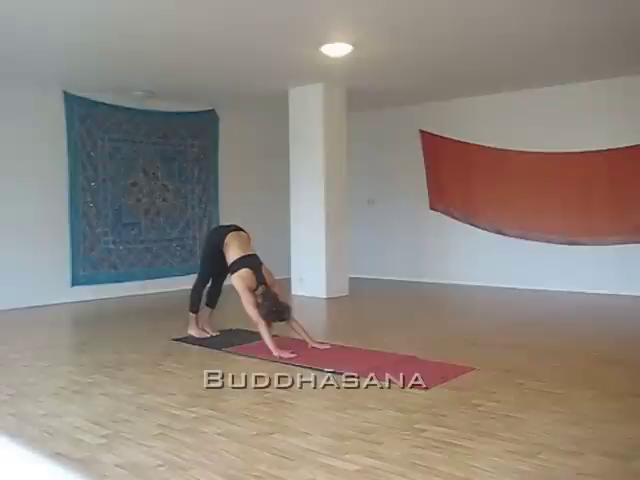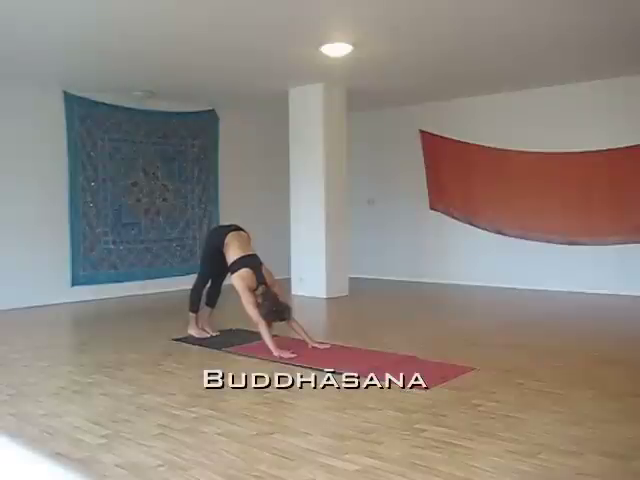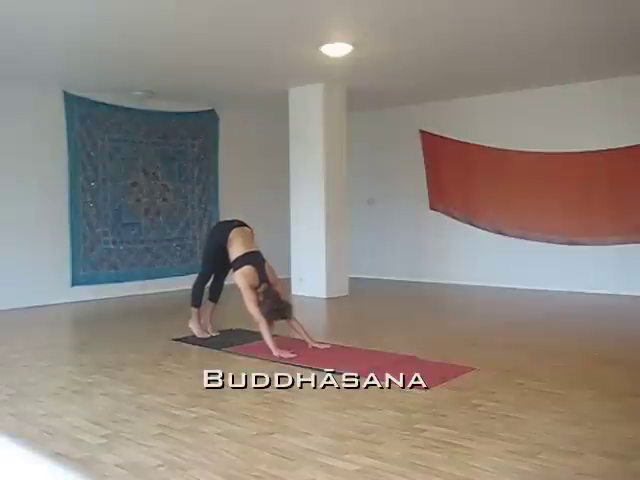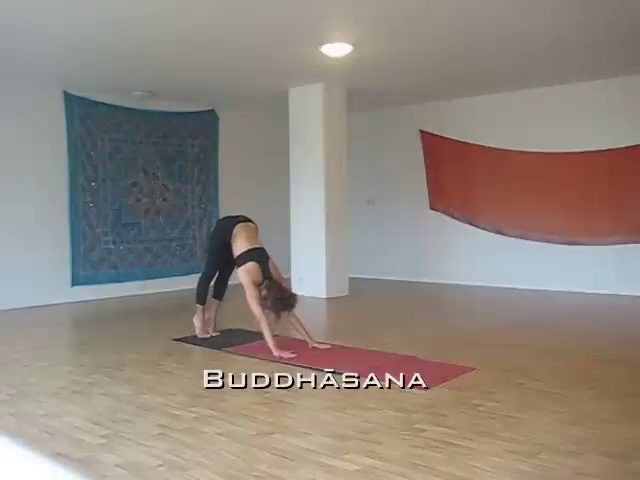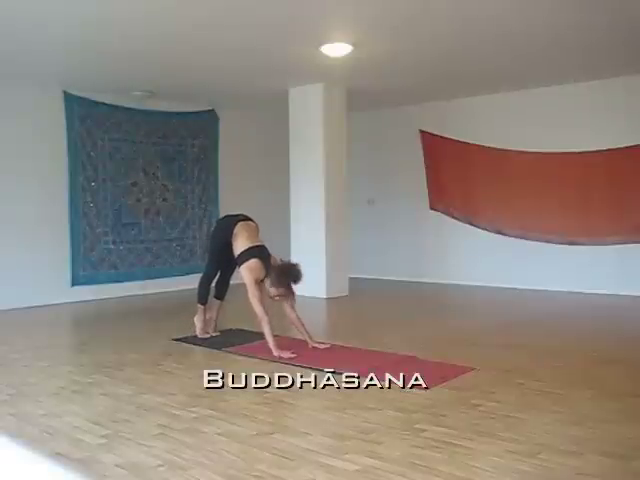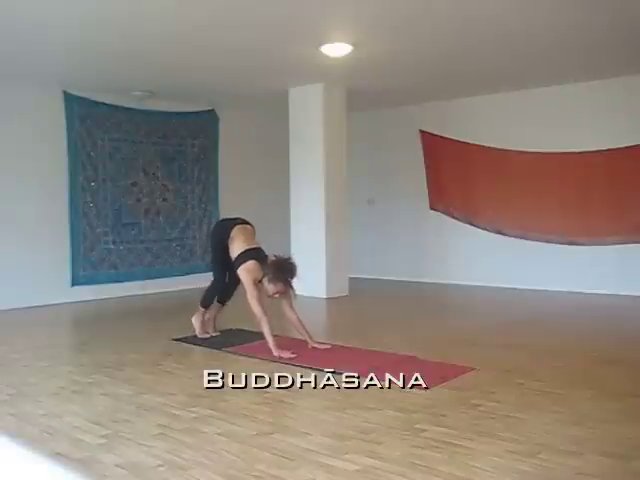
dt=0.3s
person 1, frame 1
left shoulder: (270, 283)
right shoulder: (243, 283)
left elbow: (288, 316)
right elbow: (259, 322)
left wrist: (311, 341)
right wrist: (275, 350)
right hip: (219, 238)
left knee: (218, 282)
right knee: (203, 280)
left ankle: (204, 321)
right ankle: (193, 325)
person 1, frame 2
left shoulder: (269, 283)
right shoulder: (244, 283)
left elbow: (288, 317)
right elbow: (259, 322)
left wrist: (310, 341)
right wrist: (275, 350)
right hip: (219, 238)
left knee: (217, 282)
right knee: (203, 280)
left ankle: (204, 321)
right ankle: (192, 325)
person 1, frame 3
left shoulder: (272, 282)
right shoulder: (246, 281)
left elbow: (289, 315)
right elbow: (260, 320)
left wrist: (310, 341)
right wrist: (275, 350)
right hip: (222, 234)
left knee: (220, 278)
right knee: (205, 276)
left ankle: (206, 318)
right ankle: (195, 320)
person 1, frame 4
left shoulder: (276, 278)
right shoulder: (249, 278)
left elbow: (290, 313)
right elbow: (261, 319)
left wrist: (310, 341)
right wrist: (275, 350)
right hip: (227, 229)
left knee: (224, 275)
right knee: (209, 273)
left ankle: (210, 316)
right ankle: (199, 316)
person 1, frame 5
left shoulder: (277, 273)
right shoulder: (252, 274)
left elbow: (291, 311)
right elbow: (262, 316)
left wrist: (310, 341)
right wrist: (275, 350)
right hip: (227, 228)
left knee: (226, 275)
right knee: (211, 272)
left ankle: (212, 317)
right ankle: (200, 316)
person 1, frame 6
left shoulder: (275, 275)
right shoulder: (249, 274)
left elbow: (290, 311)
right elbow: (261, 317)
left wrist: (310, 341)
right wrist: (275, 350)
right hip: (223, 231)
left knee: (232, 283)
right knee: (220, 282)
left ankle: (210, 317)
right ankle: (199, 316)
